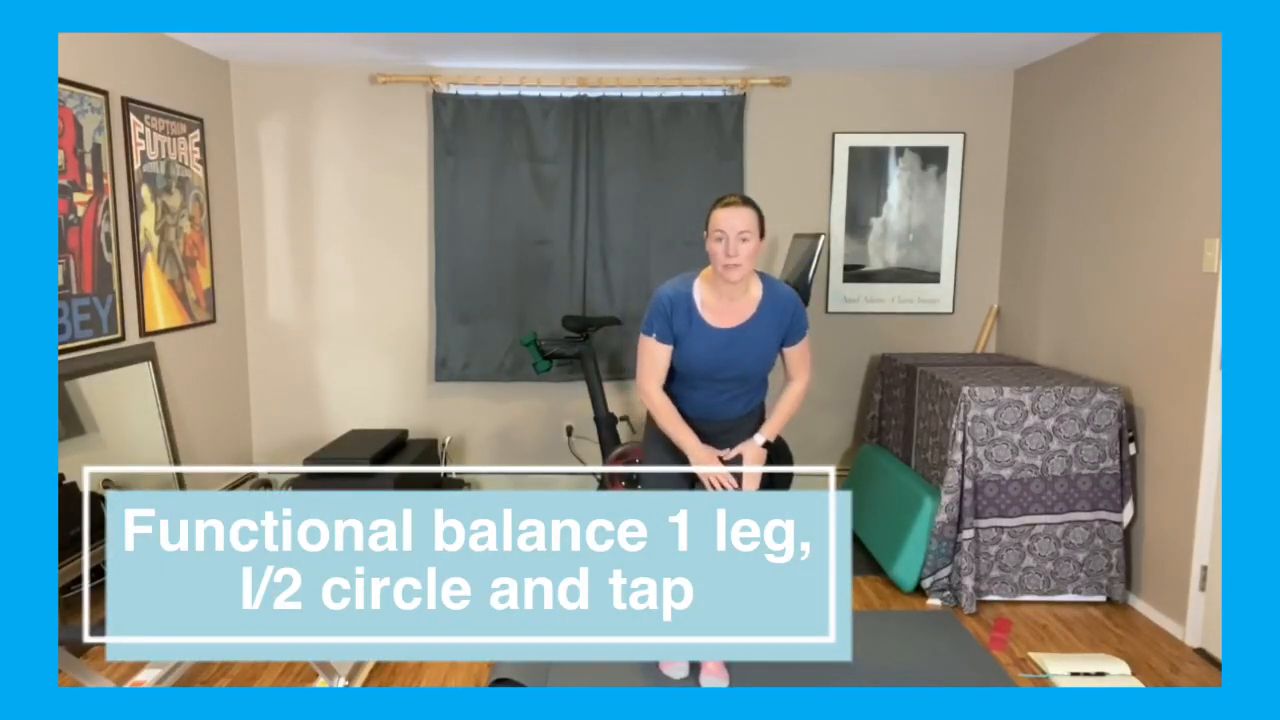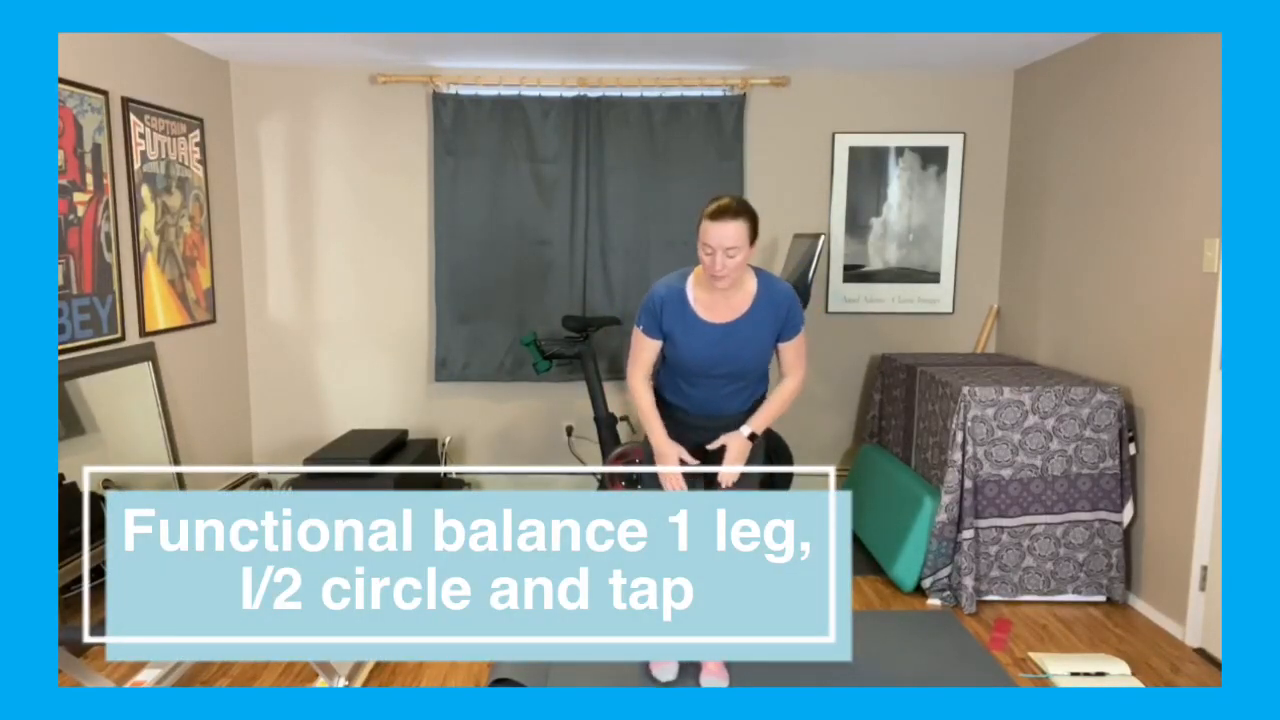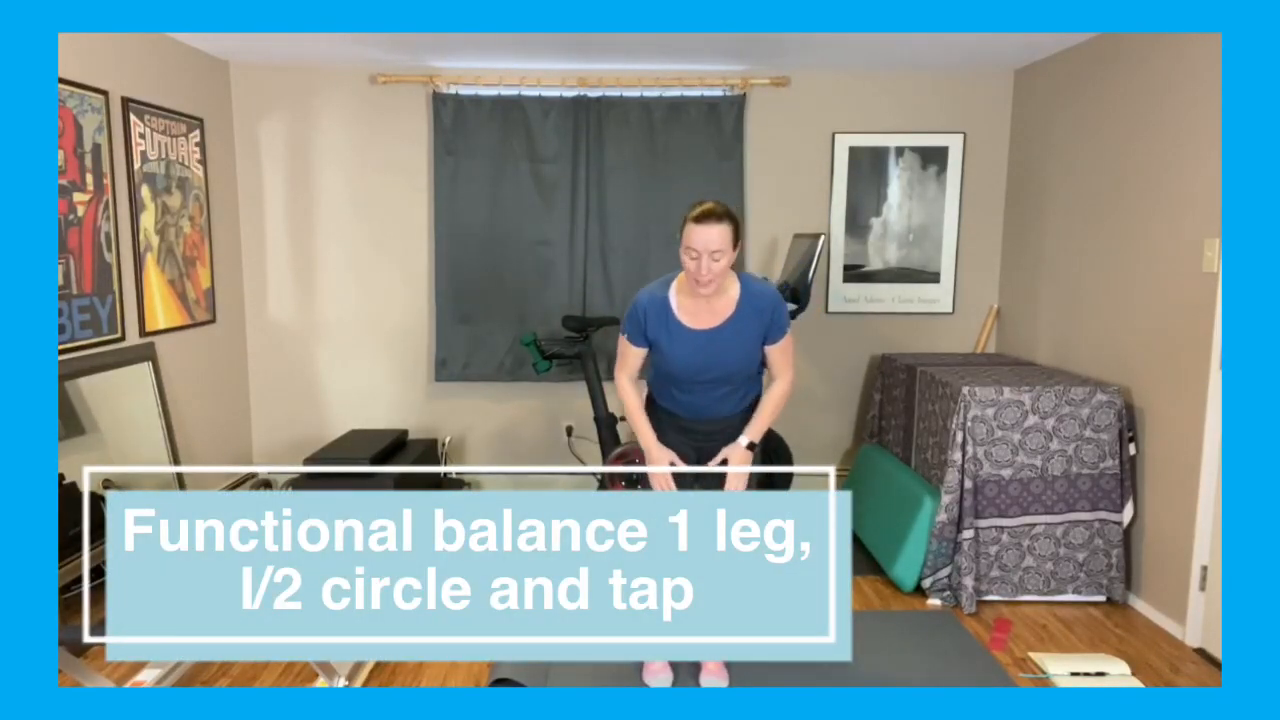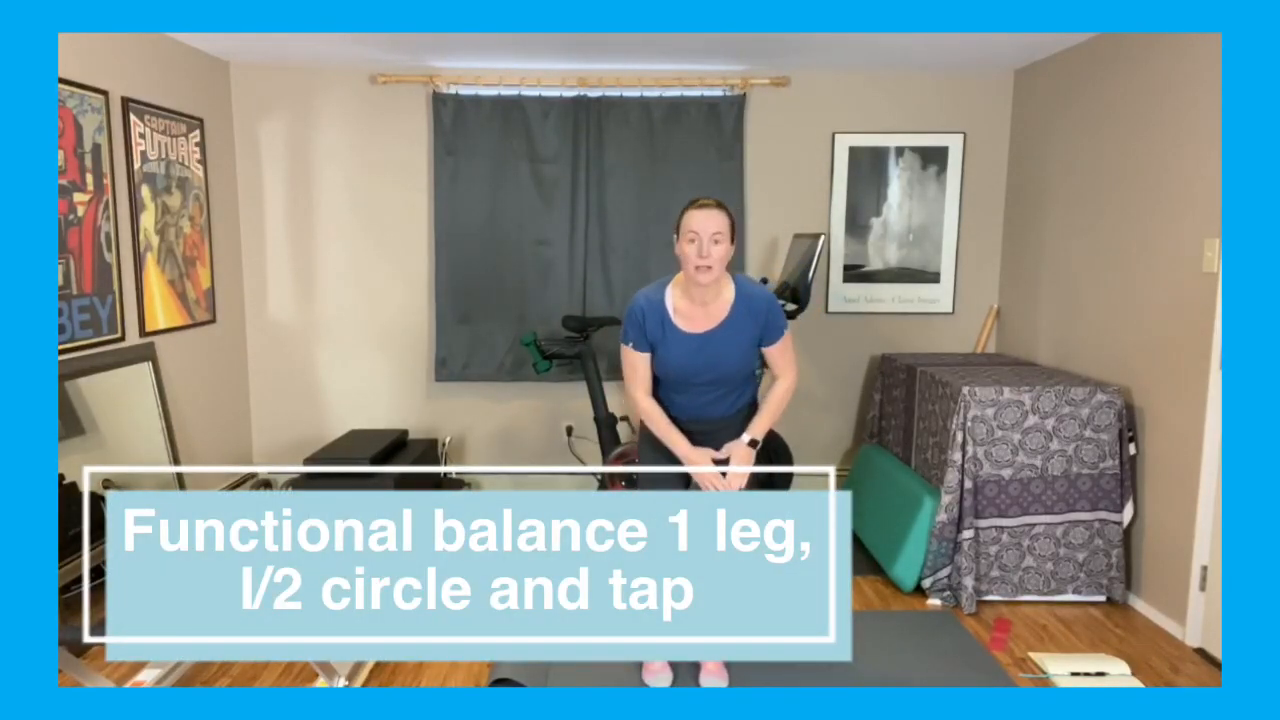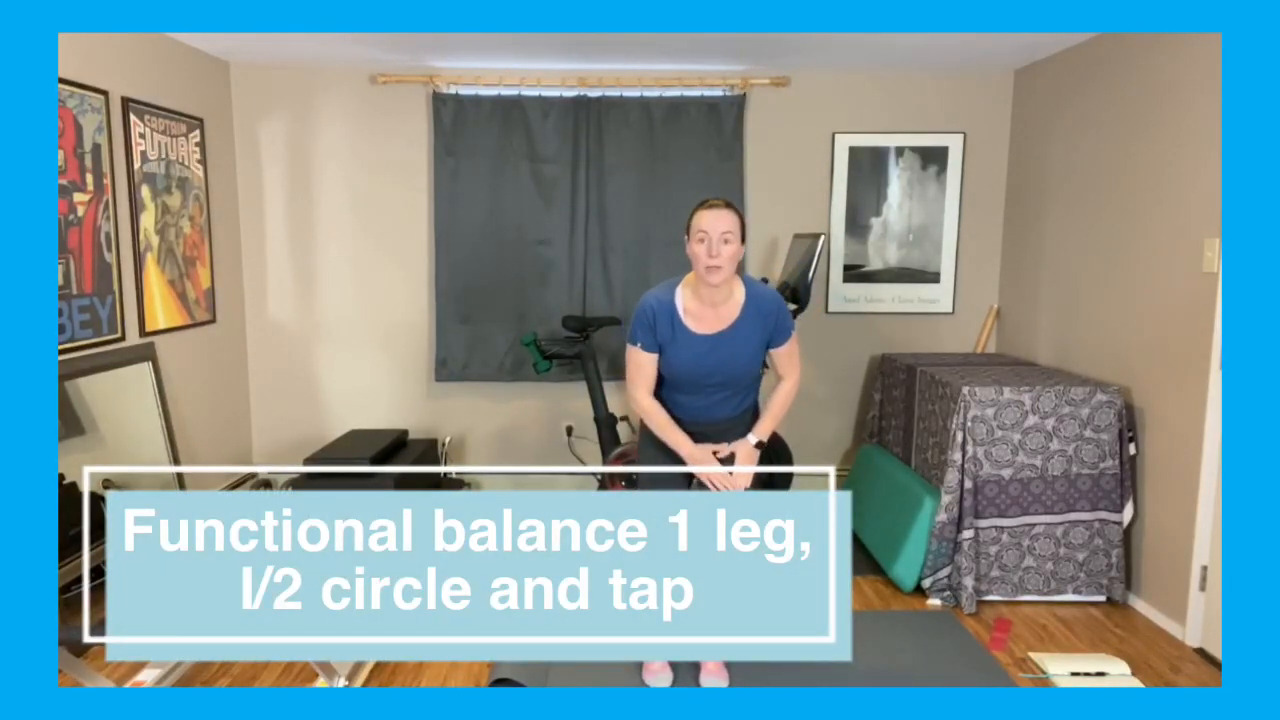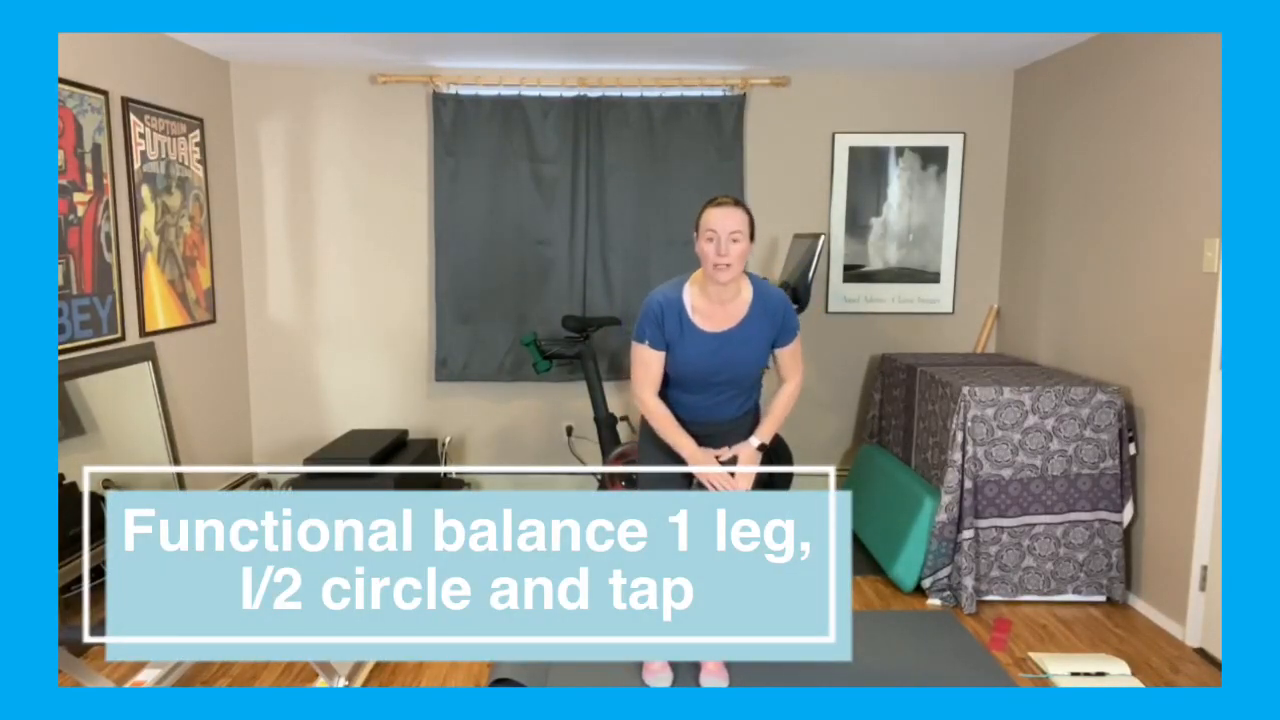
dt=0.3s
person 1, frame 1
left shoulder: (783, 304)
right shoulder: (672, 299)
left elbow: (799, 379)
right elbow: (649, 385)
left wrist: (761, 442)
right wrist: (694, 451)
left hip: (740, 434)
right hip: (673, 433)
person 1, frame 2
left shoulder: (779, 299)
right shoulder: (665, 295)
left elbow: (793, 375)
right elbow: (637, 375)
left wrist: (748, 434)
right wrist: (661, 443)
left hip: (737, 430)
right hip: (672, 427)
person 1, frame 3
left shoulder: (764, 301)
right shoulder: (650, 304)
left elbow: (782, 377)
right elbow: (625, 378)
left wrist: (747, 444)
right wrist: (651, 448)
left hip: (734, 433)
right hip: (668, 432)
person 1, frame 4
left shoulder: (758, 303)
right shoulder: (646, 307)
left elbow: (786, 377)
right elbow: (639, 393)
left wrist: (749, 443)
right wrist: (687, 455)
left hip: (732, 432)
right hip: (667, 434)
person 1, frame 5
left shoulder: (767, 306)
right shoulder: (655, 307)
left elbow: (789, 377)
right elbow: (640, 394)
left wrist: (754, 442)
right wrist: (692, 454)
left hip: (734, 434)
right hip: (666, 434)
person 1, frame 6
left shoulder: (774, 305)
right shoulder: (663, 304)
left elbow: (792, 380)
right elbow: (645, 393)
left wrist: (756, 445)
right wrist: (694, 455)
left hip: (736, 435)
right hip: (667, 434)
